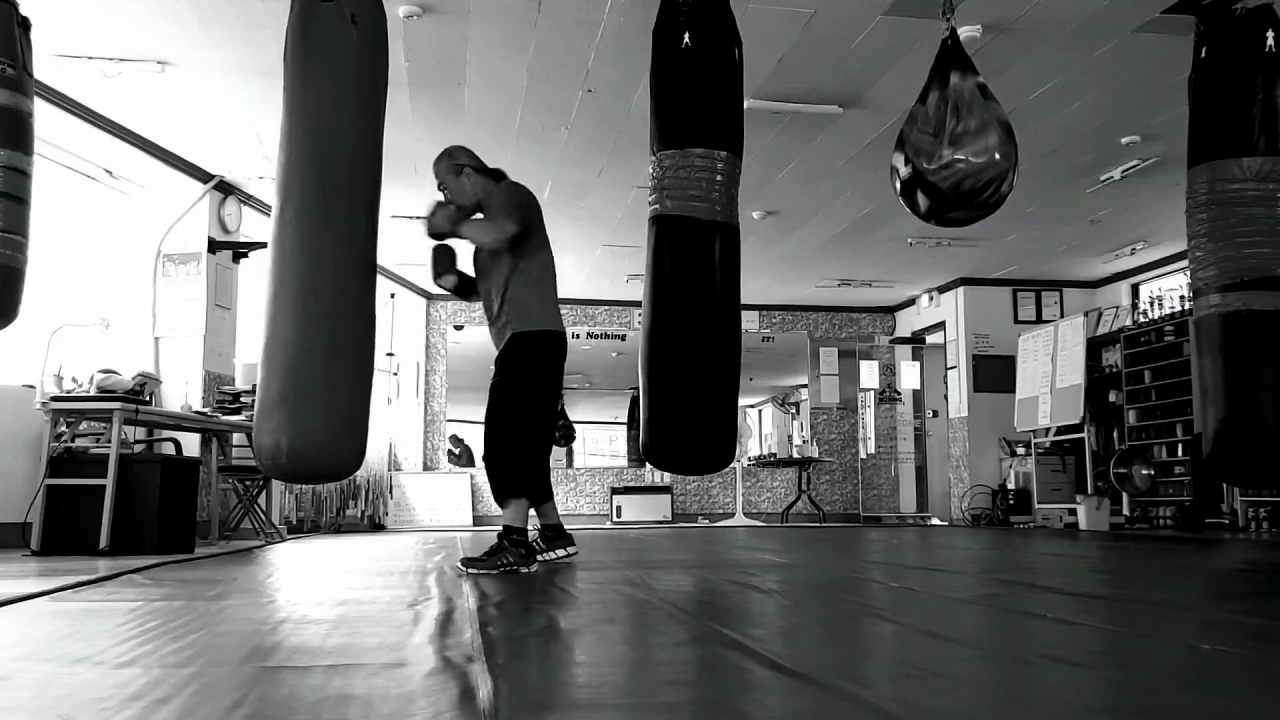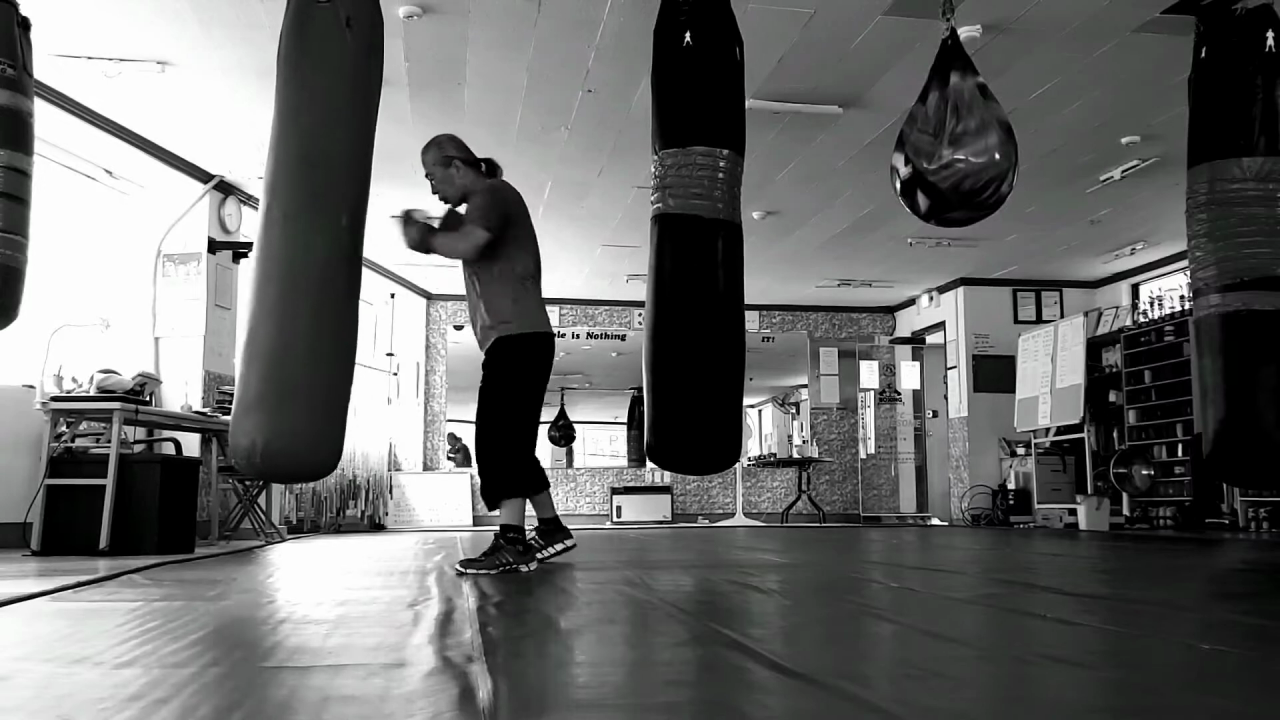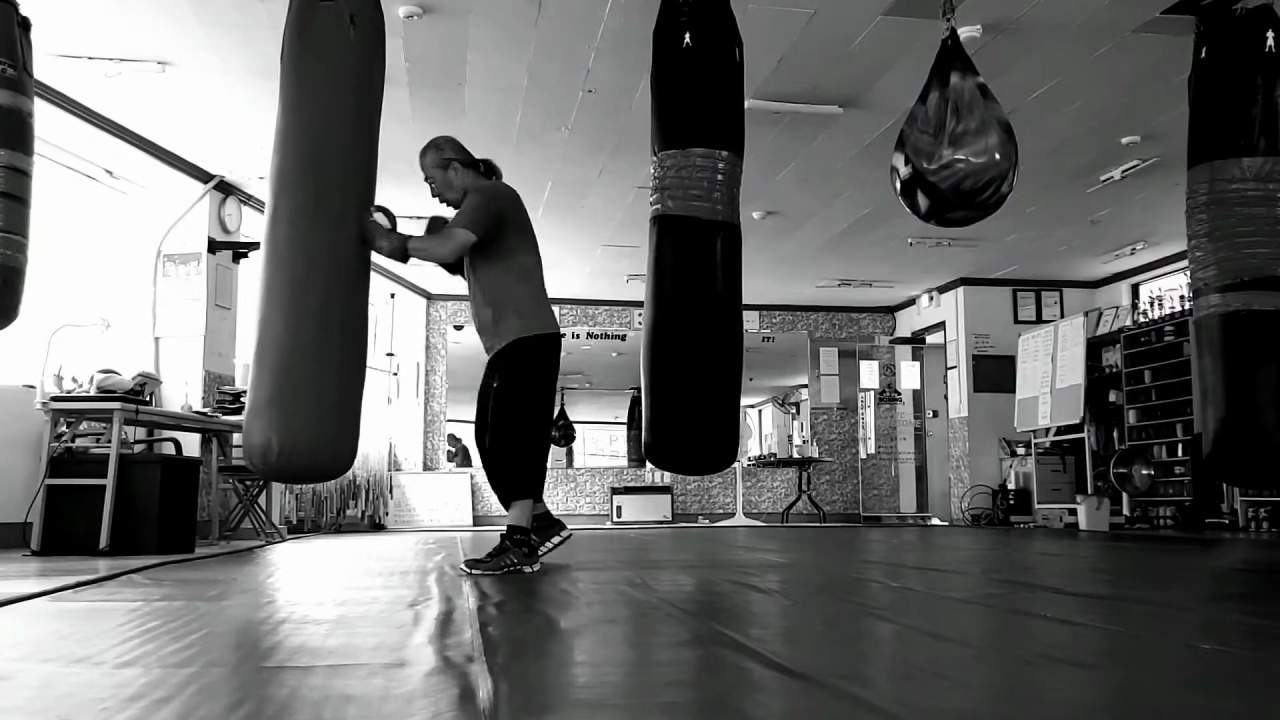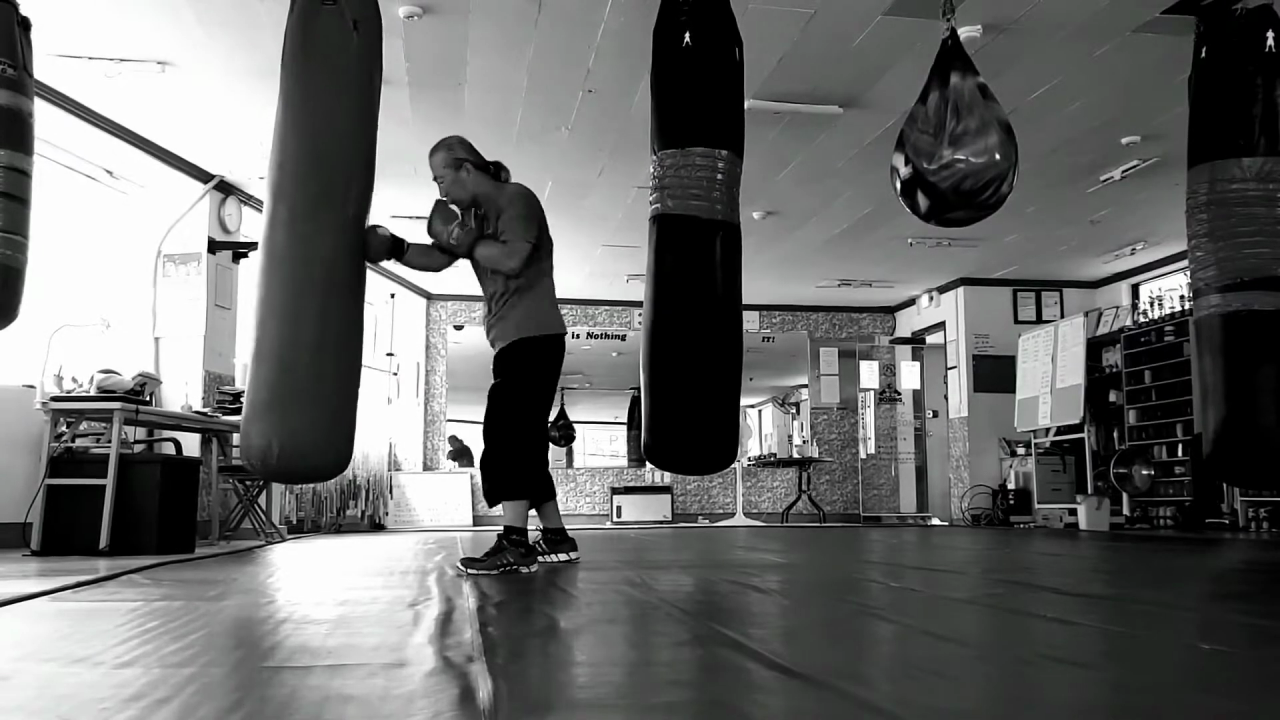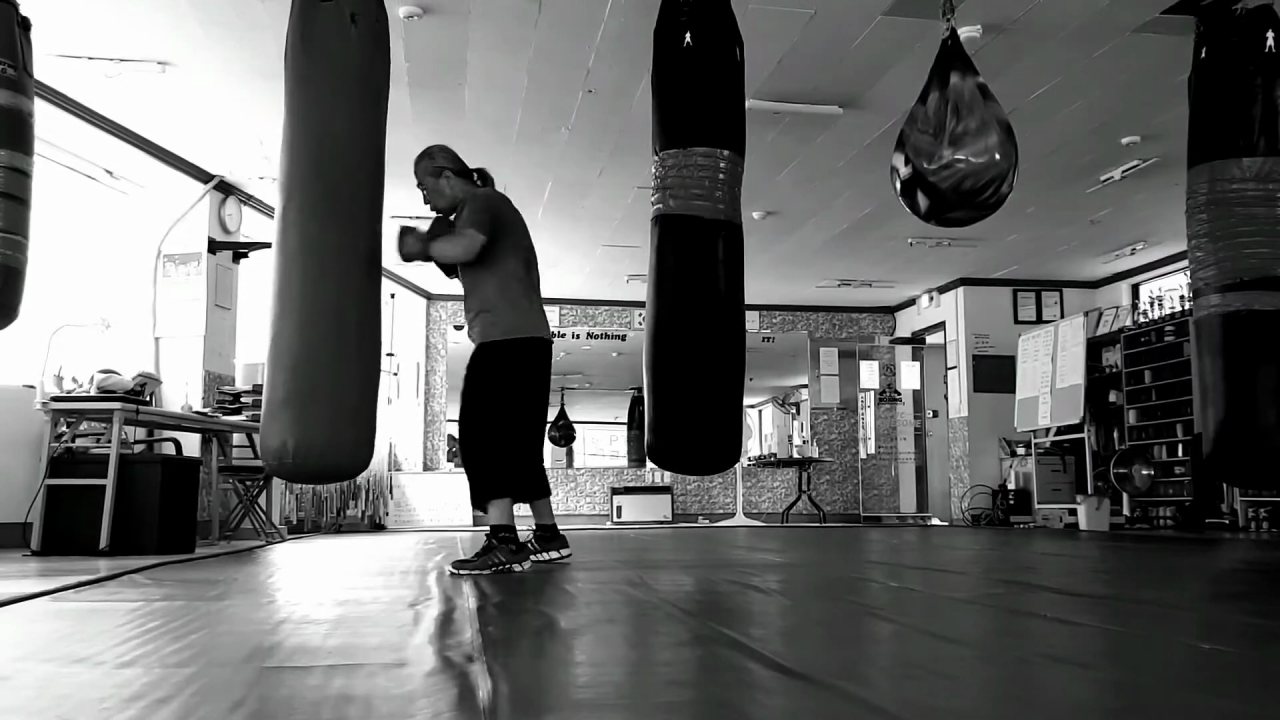
dt=1s
person 1, frame 1
left shoulder: (510, 197)
right shoulder: (488, 239)
left elbow: (500, 232)
right elbow: (490, 291)
left wrist: (451, 225)
right wrist: (454, 279)
left hip: (533, 336)
right hip: (521, 342)
left knee: (508, 438)
right knee: (524, 440)
left ankle: (514, 541)
right ankle: (552, 534)
person 1, frame 2
left shoulder: (494, 194)
right shoulder: (482, 211)
left elbow: (465, 244)
right elbow: (483, 266)
left wrist: (429, 235)
right wrist: (435, 237)
left hip: (518, 338)
right hip: (514, 340)
left knee: (500, 435)
right knee: (510, 438)
left ankle: (512, 541)
right ankle: (550, 529)
person 1, frame 3
left shoulder: (491, 195)
right shoulder: (477, 208)
left elbow: (449, 247)
right elbow: (459, 262)
left wrist: (392, 241)
right wrist: (400, 246)
left hip: (526, 338)
right hip: (510, 342)
left knee: (510, 435)
right knee: (496, 436)
left ankle: (516, 541)
right ankle: (541, 523)
person 1, frame 4
left shoulder: (517, 199)
right shoulder: (475, 212)
left elbow: (511, 260)
right elbow: (436, 260)
left wrist: (459, 238)
right wrist: (392, 247)
left hip: (533, 337)
right hip: (520, 341)
left knee: (507, 434)
right knee: (521, 439)
left ankle: (514, 543)
right ankle: (555, 537)
person 1, frame 5
left shoulder: (484, 202)
right shoulder: (491, 214)
left elbow: (462, 250)
left wrist: (423, 245)
right wrist: (436, 251)
left hip: (505, 342)
right hip: (528, 342)
left knee: (483, 435)
right knee: (518, 443)
left ankle: (503, 542)
right ankle: (548, 535)
